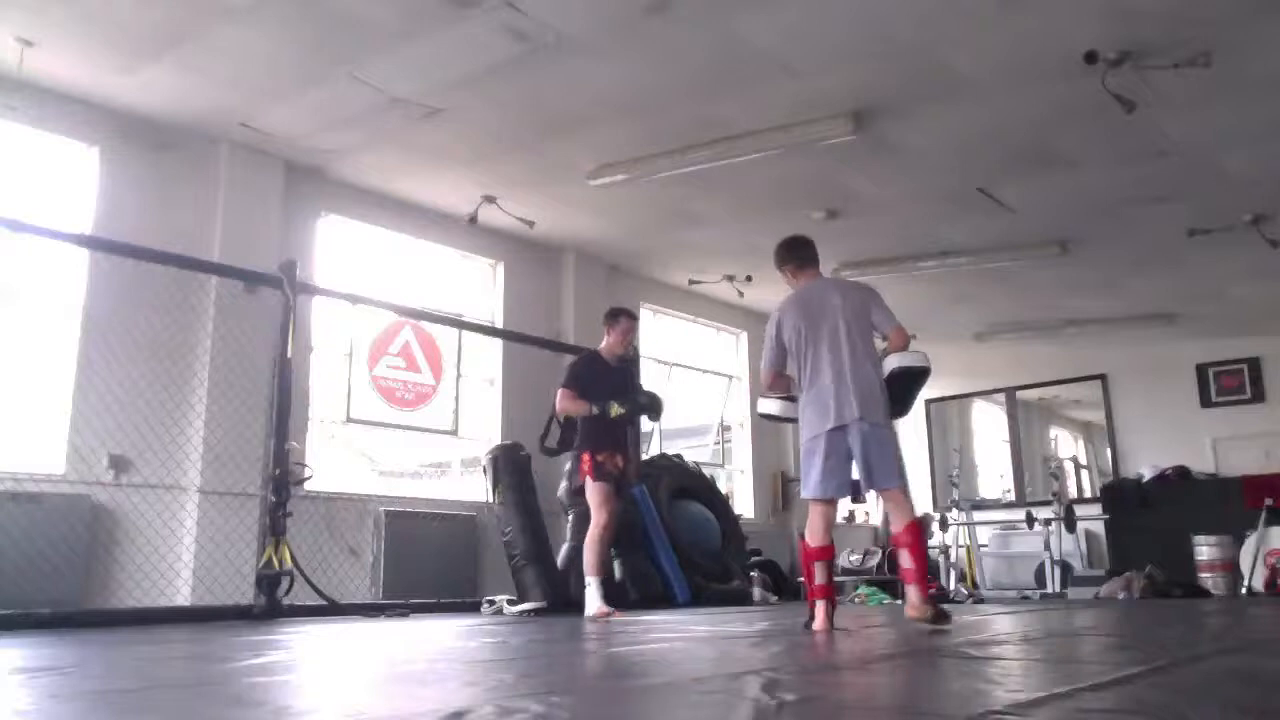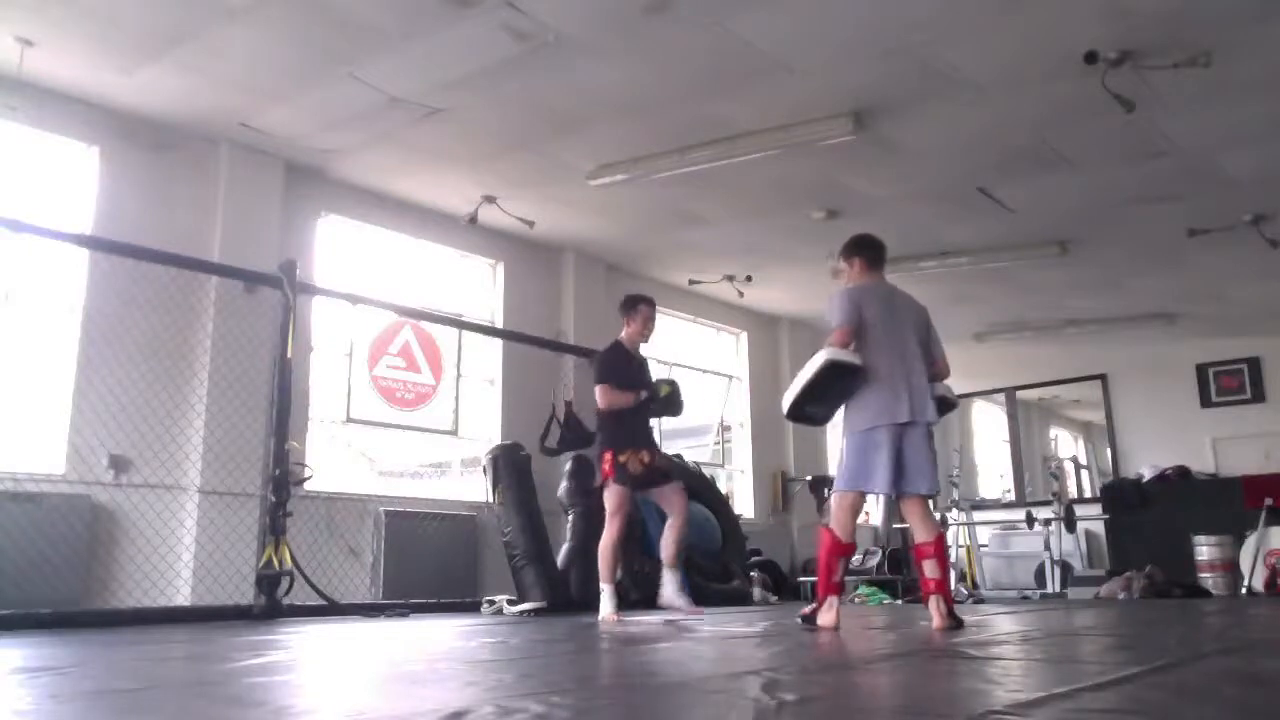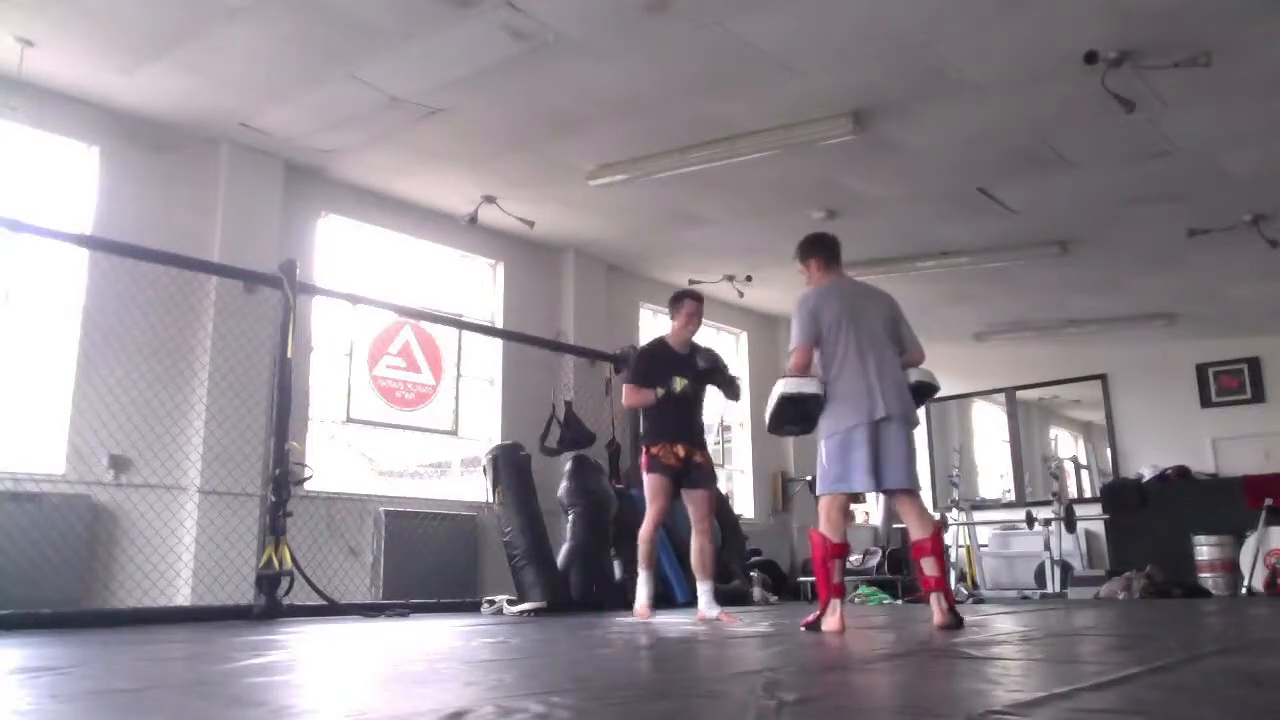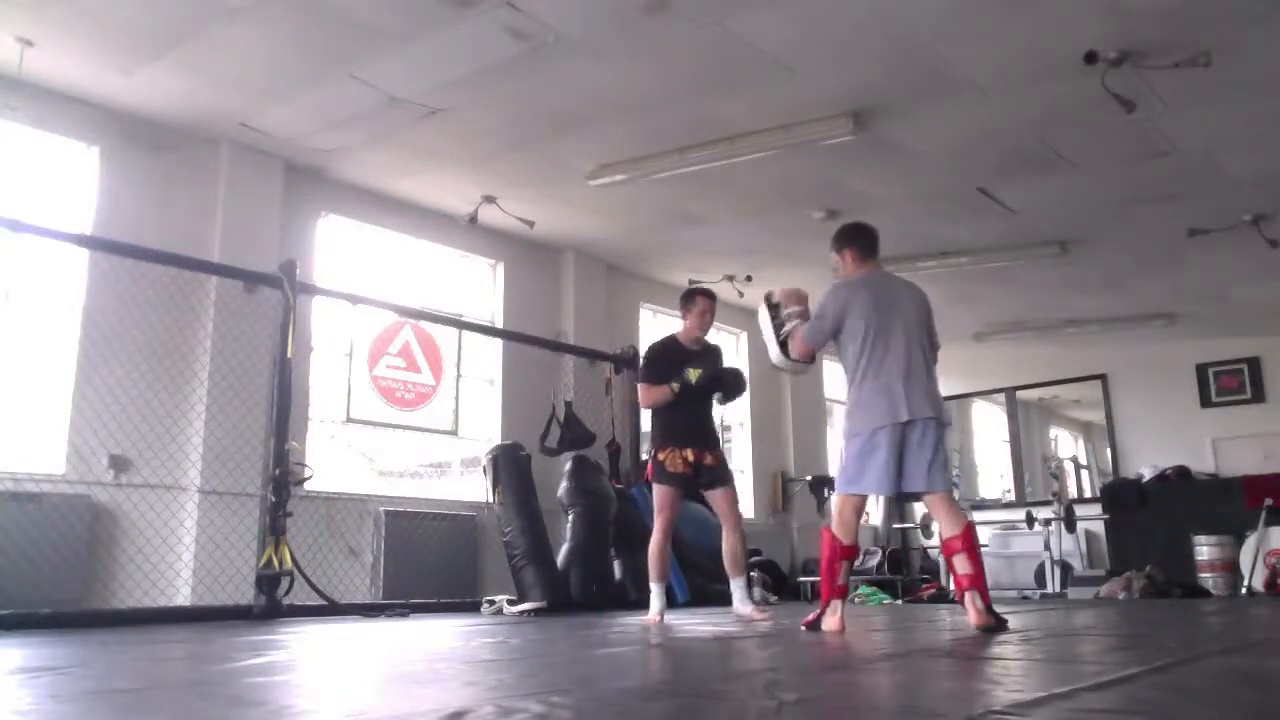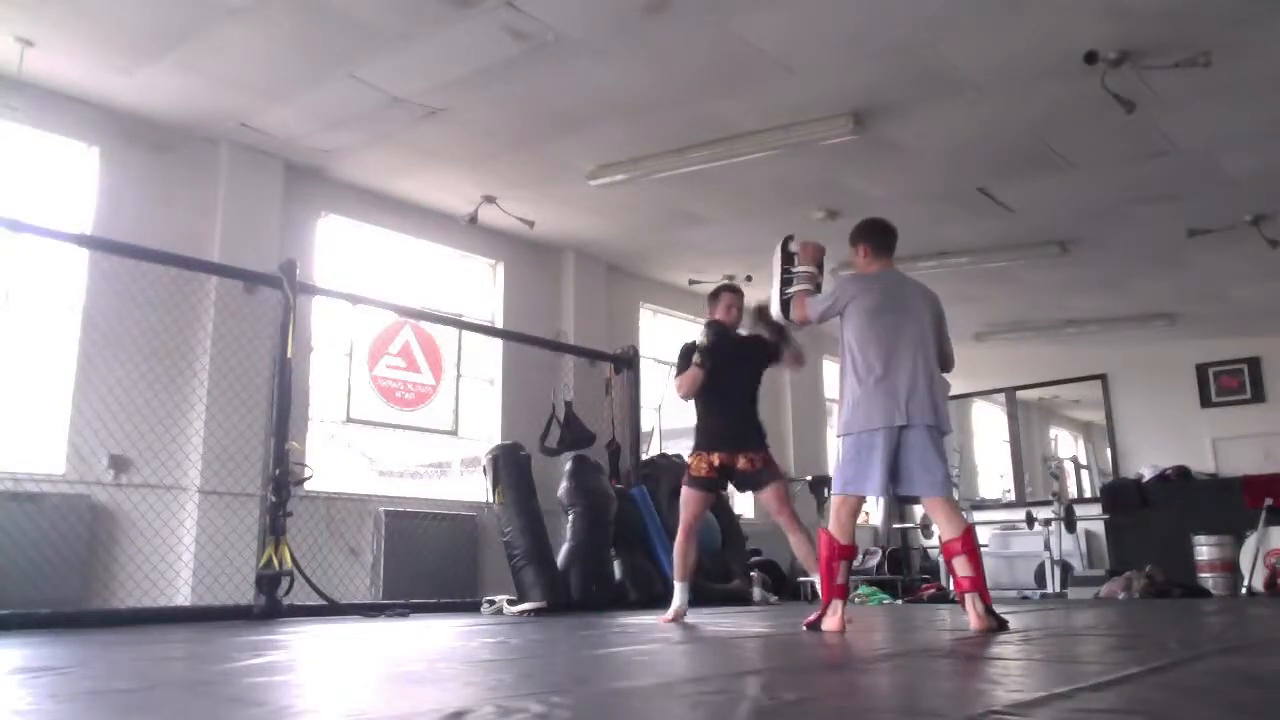
dt=0.5s
person 1, frame 1
left shoulder: (784, 311)
right shoulder: (860, 292)
left elbow: (770, 381)
right elbow: (900, 339)
left hip: (818, 418)
right hip: (868, 410)
left knee: (820, 511)
right knee: (897, 500)
left ankle: (821, 608)
right ankle: (917, 594)
person 1, frame 2
left shoulder: (852, 295)
right shoulder: (915, 306)
left elbow: (841, 338)
right elbow: (941, 370)
left hip: (871, 413)
right hip: (917, 413)
left knee: (846, 505)
right knee: (917, 507)
left ankle: (828, 603)
right ankle: (940, 606)
person 1, frame 3
left shoulder: (811, 301)
right shoulder: (881, 298)
left elbow: (799, 363)
right elbow: (916, 356)
left hip: (845, 413)
right hip: (893, 409)
left knee: (832, 507)
right knee: (908, 502)
left ankle: (831, 609)
right ankle: (941, 602)
person 1, frame 4
left shoulder: (844, 292)
right shoulder: (914, 293)
left elbow: (801, 351)
left wrist: (793, 311)
left hip: (871, 414)
right hip: (922, 410)
left knee: (846, 507)
right knee: (941, 501)
left ankle: (831, 610)
right ankle: (977, 603)
person 1, frame 5
left shoulder: (852, 287)
right shoulder: (925, 296)
left elbow: (799, 313)
right elbow: (946, 363)
left wrist: (805, 266)
left hip: (868, 417)
right hip: (922, 415)
left knee: (843, 508)
right knee: (942, 505)
left ankle: (833, 609)
right ankle: (977, 605)
person 2, frame 1
left shoulder: (627, 372)
right shoulder: (585, 364)
left elbow: (634, 409)
right elbow: (563, 403)
right wrist: (603, 408)
left hip: (620, 453)
right hip: (594, 451)
left knee: (607, 526)
right knee: (602, 518)
left ankle: (593, 598)
right ankle: (595, 598)
person 2, frame 2
left shoulder: (638, 360)
right shoulder: (610, 356)
right elbow: (605, 400)
right wrist: (648, 394)
left hip: (644, 447)
right hip: (618, 450)
left knee: (679, 510)
right knee: (616, 522)
left ankle: (671, 589)
right ankle: (607, 602)
person 2, frame 3
left shoulder: (705, 356)
right shoulder: (649, 354)
left elbow: (734, 393)
right elbow: (628, 398)
left wrist: (719, 373)
right wrist: (667, 389)
left hip: (694, 446)
right hip: (659, 444)
left knee: (703, 523)
right knee: (656, 512)
left ankle: (706, 603)
right ankle: (644, 589)
person 2, frame 4
left shoulder: (713, 353)
right shoulder: (660, 351)
right elbow: (645, 398)
left wrist: (731, 387)
right wrist: (683, 380)
left hip: (707, 447)
right hip: (670, 448)
left knee: (732, 521)
right knee: (663, 525)
left ankle: (741, 599)
right ankle: (657, 603)
person 2, frame 5
left shoulder: (753, 345)
right shoulder: (692, 350)
left elbow: (795, 360)
right elbow: (684, 391)
left wrist: (779, 333)
right wrist: (704, 350)
left hip: (750, 448)
right hip: (708, 449)
left knee: (787, 517)
right knee: (687, 525)
right ankle: (679, 601)
